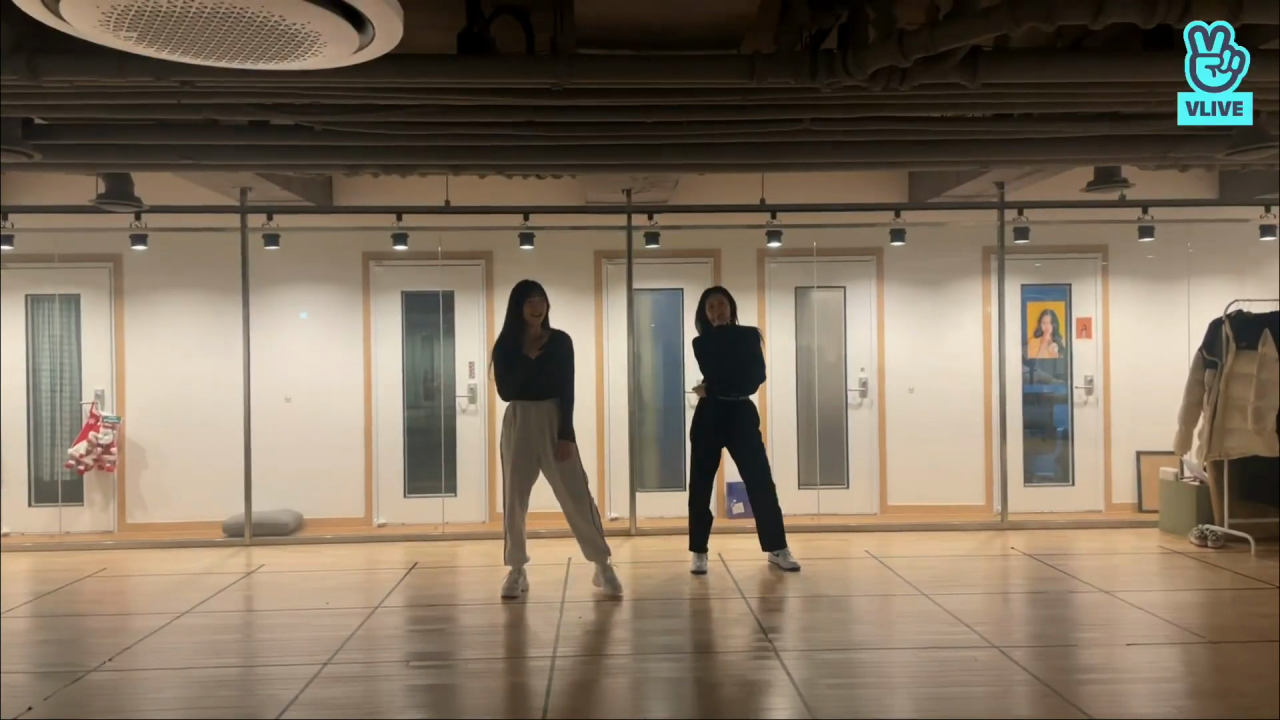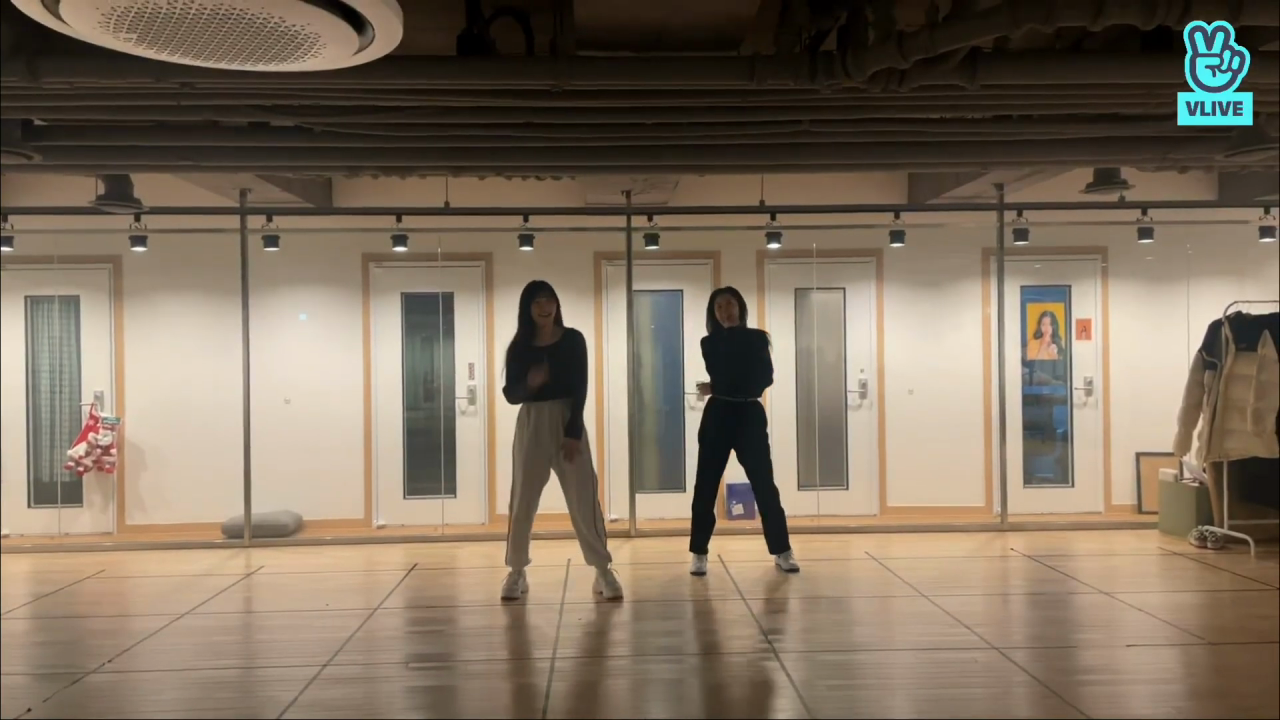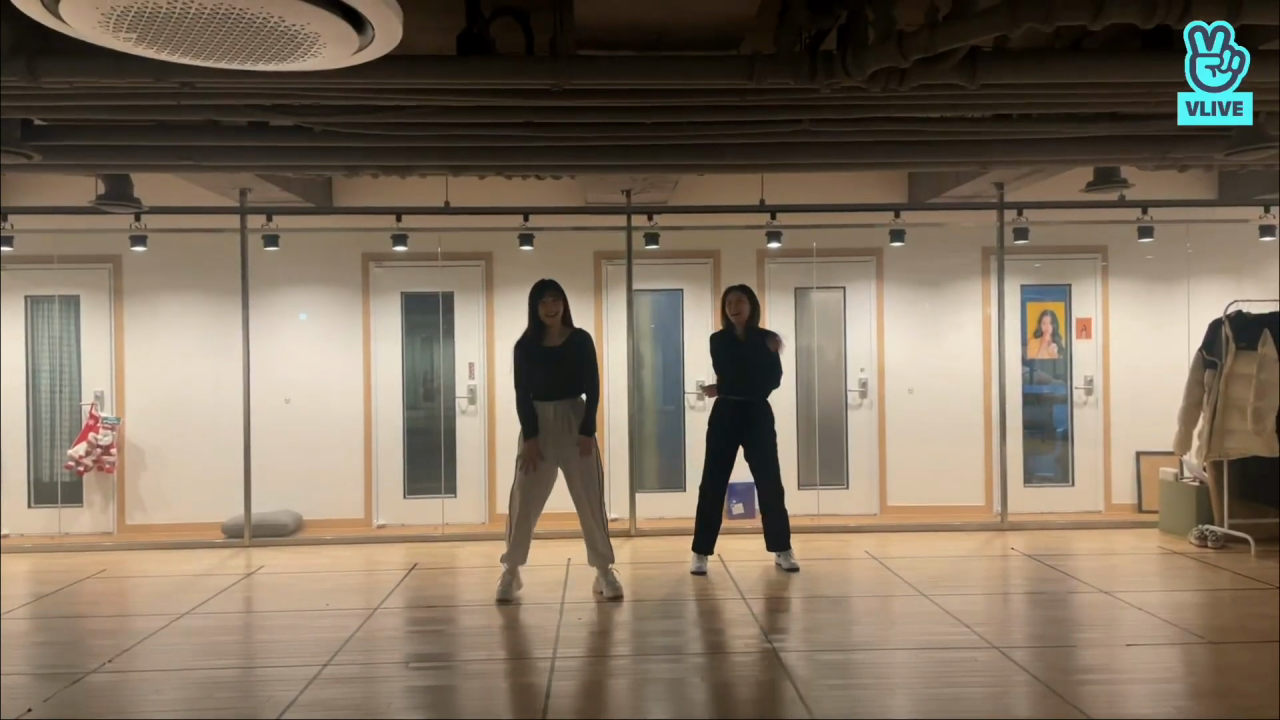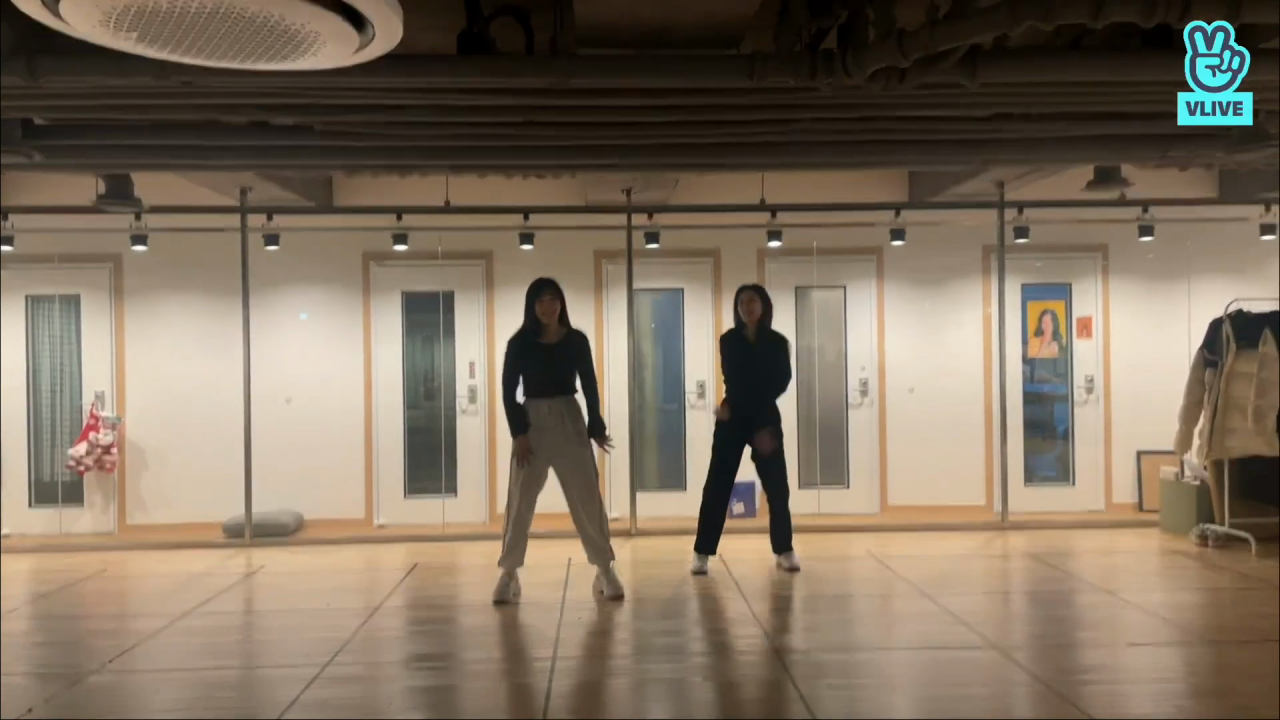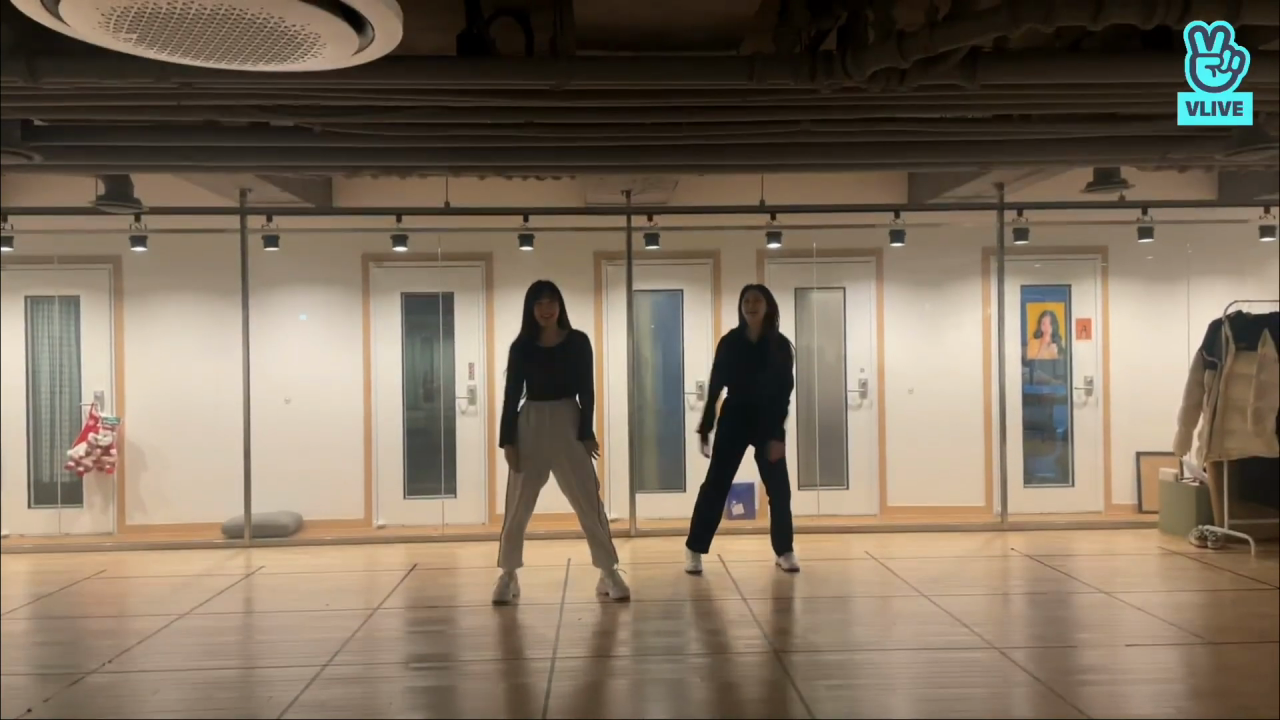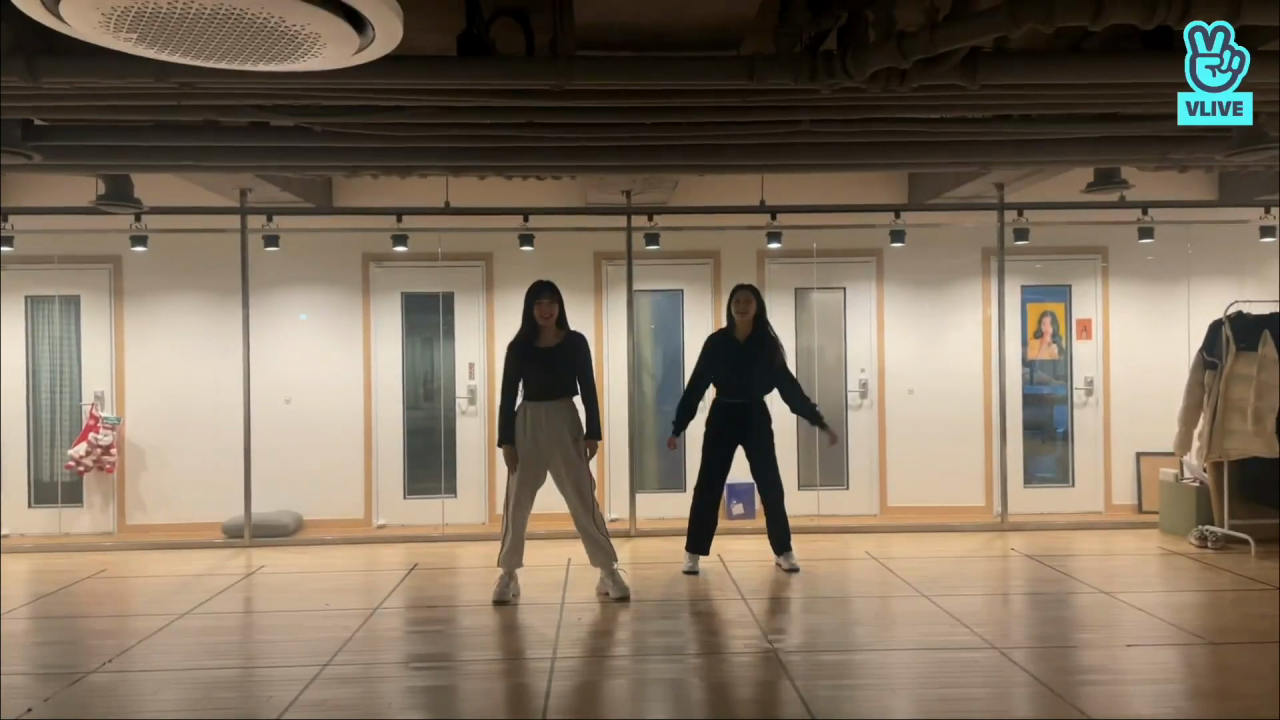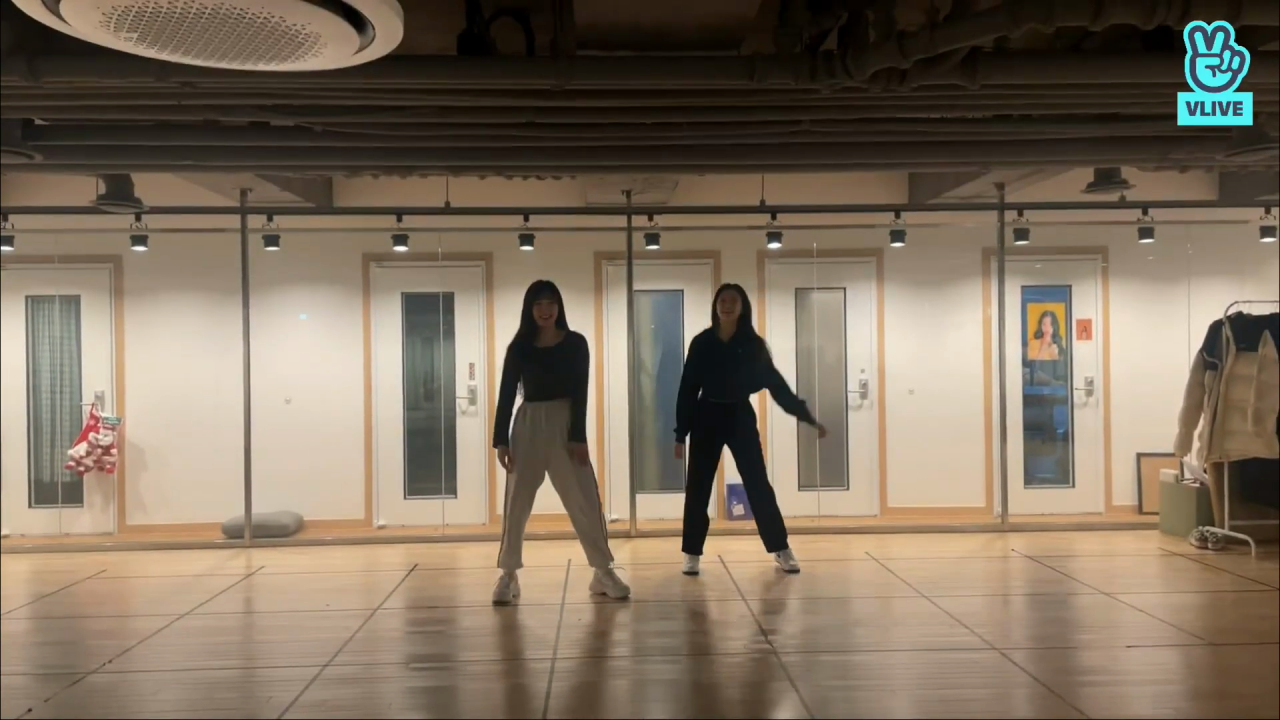
dt=0.2s
person 1, frame 1
left shoulder: (560, 341)
right shoulder: (506, 346)
left elbow: (568, 391)
right elbow: (505, 391)
left wrist: (566, 434)
right wrist: (527, 358)
left hip: (554, 420)
right hip: (518, 422)
left knee: (576, 495)
right knee: (515, 498)
left ankle: (603, 566)
right ankle: (516, 570)
person 1, frame 2
left shoulder: (573, 340)
right shoulder: (519, 347)
left elbow: (580, 389)
right elbow: (510, 393)
left wrist: (573, 431)
right wrist: (529, 382)
left hip: (568, 421)
right hip: (532, 424)
left knee: (584, 498)
right knee: (523, 499)
left ankle: (602, 571)
right ankle: (517, 571)
person 1, frame 3
left shoulder: (581, 340)
right shoulder: (526, 346)
left elbow: (592, 388)
right elbow: (521, 394)
left wrist: (587, 429)
right wrist: (529, 436)
left hip: (575, 421)
right hip: (539, 424)
left knee: (590, 499)
right knee: (524, 500)
left ankle: (604, 571)
right ankle: (511, 571)
person 1, frame 4
left shoulder: (576, 340)
right shoulder: (520, 343)
left elbow: (590, 385)
right elbow: (509, 390)
left wrist: (597, 427)
right wrist: (518, 432)
left hip: (568, 420)
right hip: (530, 423)
left knee: (586, 496)
right knee: (521, 501)
left ankle: (604, 570)
right ankle: (509, 574)
person 1, frame 5
left shoulder: (578, 342)
right shoulder: (521, 347)
left elbow: (586, 389)
right elbow: (512, 394)
left wrist: (588, 432)
right wrist: (507, 440)
left hip: (569, 422)
right hip: (531, 424)
left knee: (587, 499)
right knee: (518, 502)
left ankle: (609, 572)
right ankle: (508, 574)
person 1, frame 6
left shoulder: (576, 342)
right shoulder: (519, 347)
left elbow: (588, 388)
right elbow: (508, 394)
left wrist: (593, 433)
right wrist: (506, 439)
left hip: (565, 421)
right hip: (527, 424)
left knee: (582, 499)
right knee: (517, 502)
left ankle: (608, 572)
right ankle: (508, 574)
person 1, frame 7
left shoulder: (575, 343)
right shoulder: (519, 347)
left elbow: (581, 392)
right elbow: (507, 392)
left wrist: (579, 435)
right wrist: (501, 439)
left hip: (564, 423)
right hip: (528, 424)
left knee: (584, 499)
right knee: (517, 501)
left ankle: (603, 571)
right ankle: (508, 574)
person 2, frame 1
left shoulder: (749, 336)
right shoulder: (702, 343)
left elbow: (757, 376)
right elbow: (715, 373)
left wrist: (713, 388)
right wrist: (719, 335)
left hip: (742, 413)
right hip: (710, 415)
left knee: (761, 481)
right knee: (700, 485)
left ankle: (778, 549)
right ankle: (699, 552)
person 2, frame 2
left shoulder: (757, 338)
right shoulder: (710, 342)
left elbow: (764, 378)
right elbow: (722, 375)
left wrist: (718, 387)
right wrist: (731, 342)
left hip: (750, 415)
right hip: (718, 416)
left knee: (765, 485)
right knee: (705, 486)
left ankle: (782, 551)
right ankle: (699, 553)
person 2, frame 3
left shoulder: (767, 339)
right shoulder: (719, 341)
left elbow: (772, 379)
right elbow: (730, 376)
left wrist: (728, 388)
right wrist: (766, 352)
left hip: (758, 415)
right hip: (725, 416)
left knee: (770, 485)
right knee: (712, 486)
left ankle: (783, 551)
right ankle: (701, 553)
person 2, frame 4
left shoulder: (777, 342)
right shoulder: (729, 341)
left elbow: (779, 384)
right elbow: (735, 383)
left wrist: (737, 407)
left hip: (766, 417)
right hip: (733, 418)
left knee: (777, 487)
right knee: (717, 486)
left ankle: (784, 551)
right ankle: (702, 553)
person 2, frame 5
left shoulder: (780, 345)
right shoulder: (730, 342)
left elbow: (783, 391)
right elbow: (715, 387)
left wrist: (778, 436)
right wrist: (705, 431)
left hip: (767, 417)
right hip: (734, 416)
left knee: (779, 488)
right knee: (715, 485)
left ankle: (784, 552)
right ankle: (695, 552)
person 2, frame 6
left shoulder: (767, 344)
right shoulder: (716, 342)
left elbow: (788, 385)
right elbow: (696, 384)
left wrist: (818, 421)
right wrist: (678, 426)
left hip: (755, 416)
right hip: (722, 416)
left knee: (771, 487)
right knee: (708, 487)
left ankle: (783, 552)
right ankle: (694, 553)
person 2, frame 7
left shoulder: (753, 344)
right shoulder: (701, 343)
left elbow: (775, 383)
right elbow: (687, 389)
left wrist: (807, 417)
right wrist: (681, 433)
left hip: (740, 416)
right hip: (706, 418)
left knee: (758, 485)
right knee: (697, 488)
left ankle: (782, 551)
right ankle: (692, 554)
